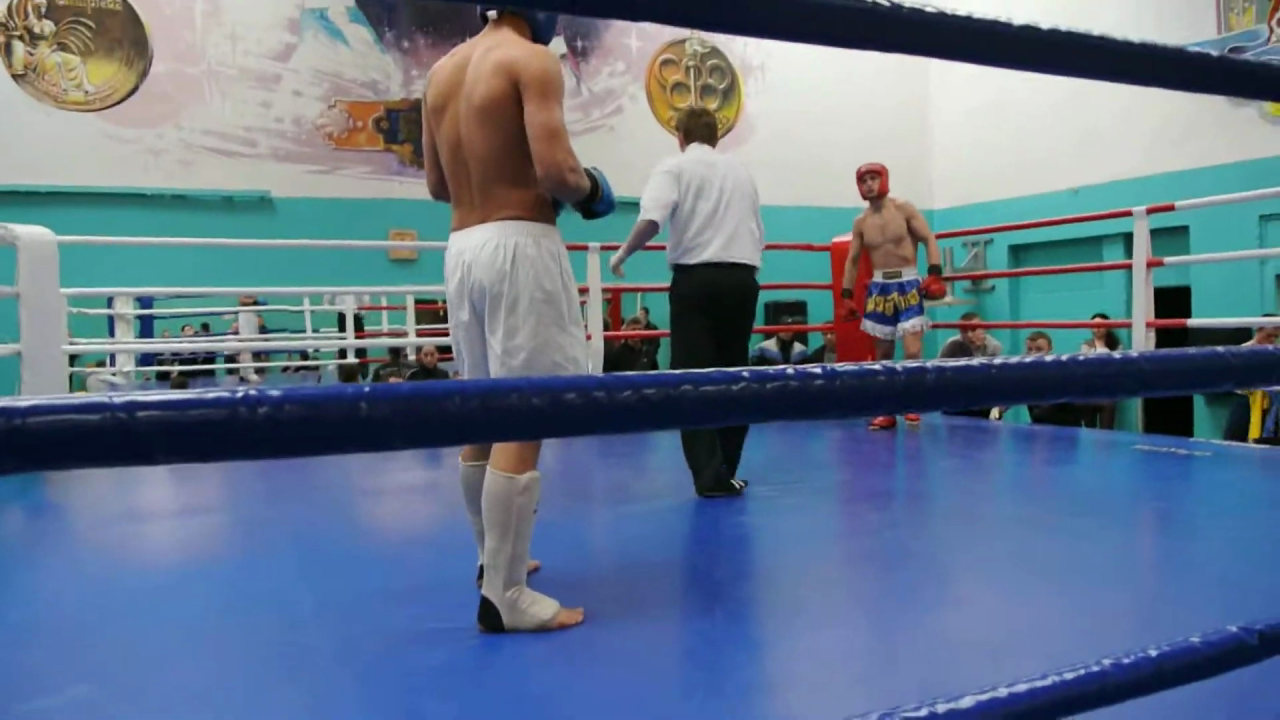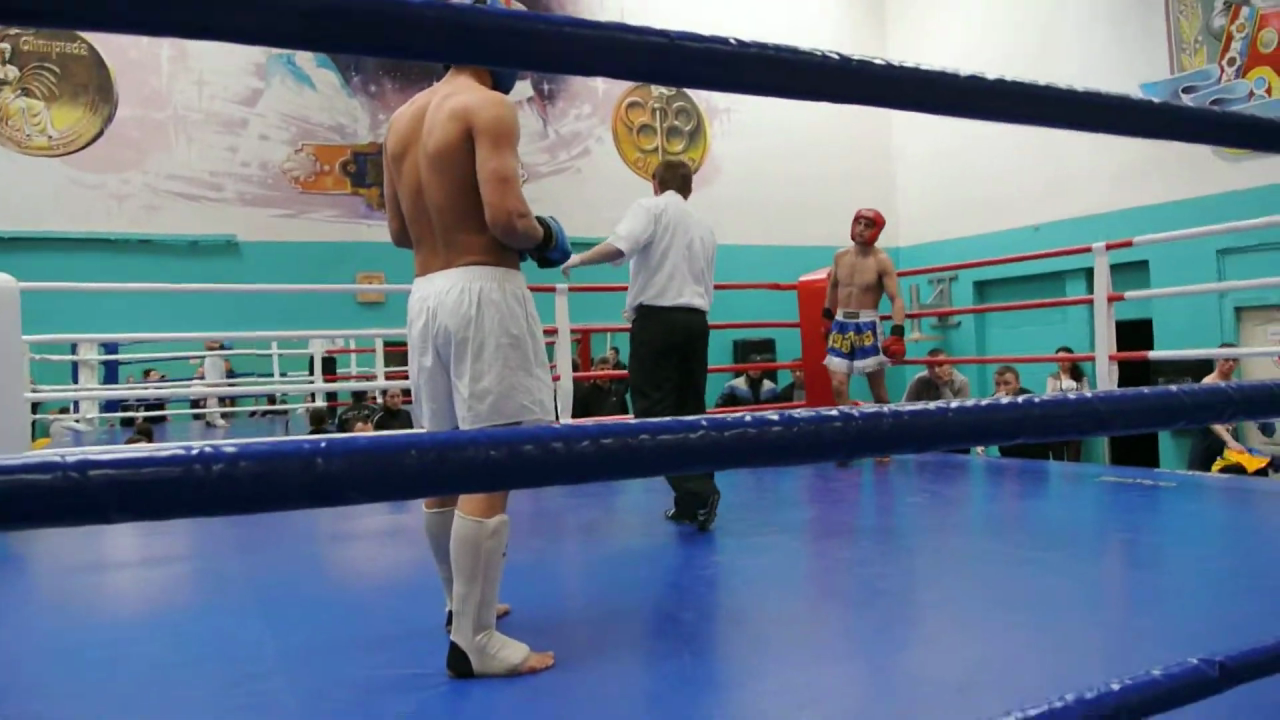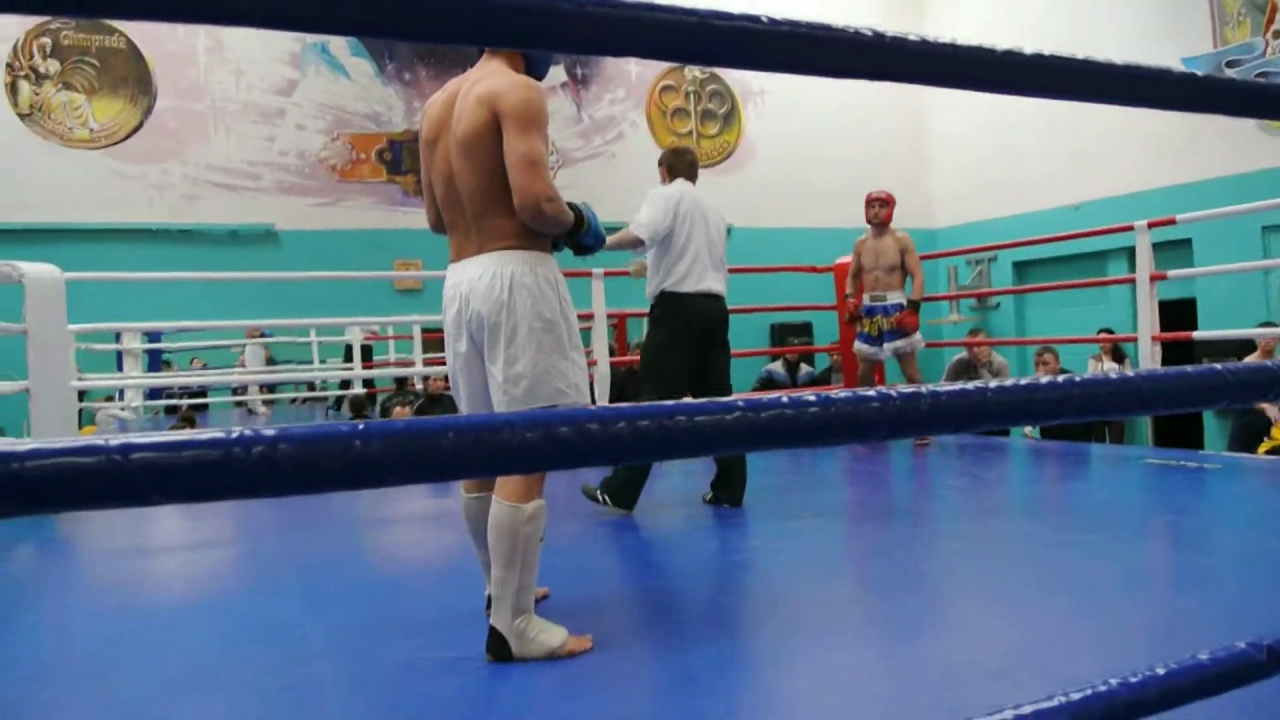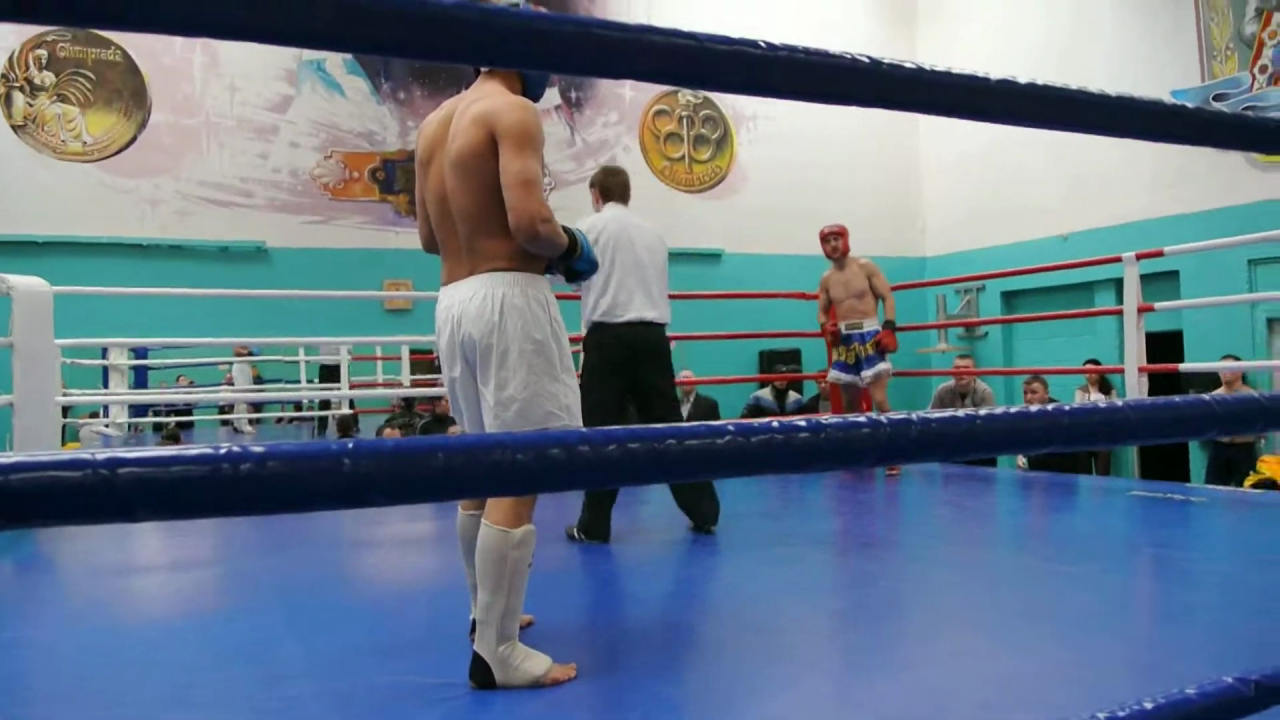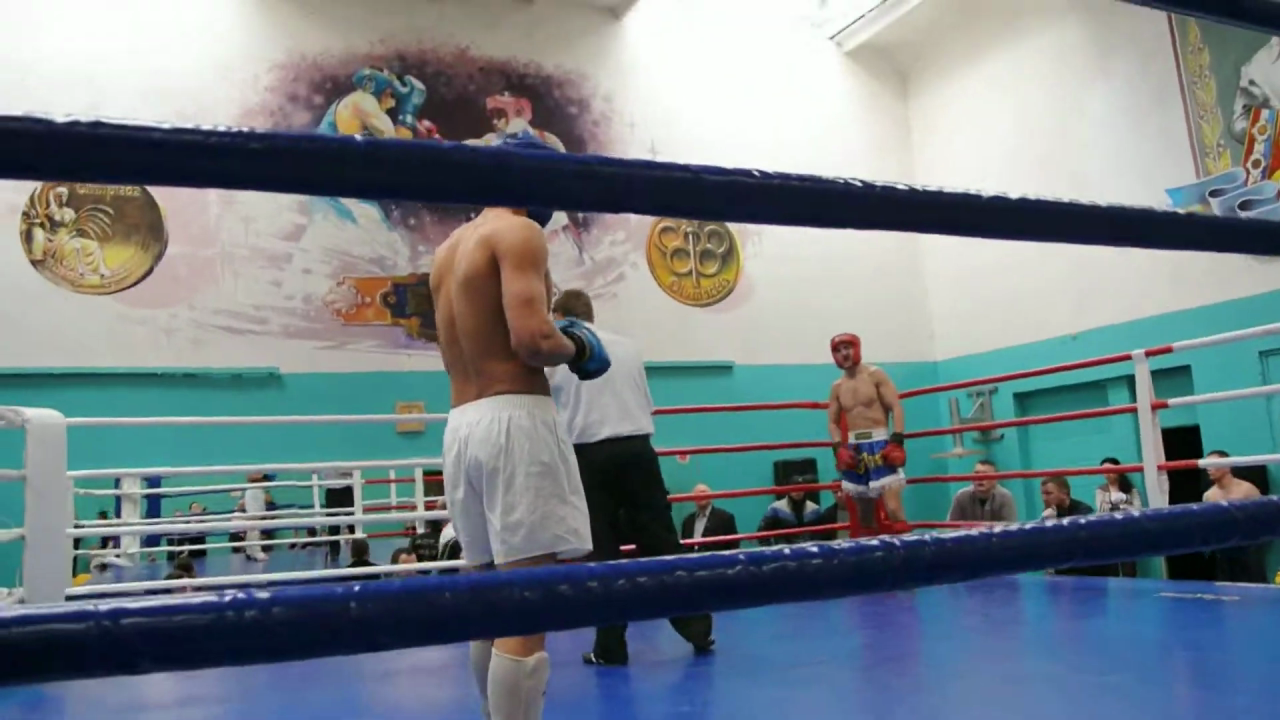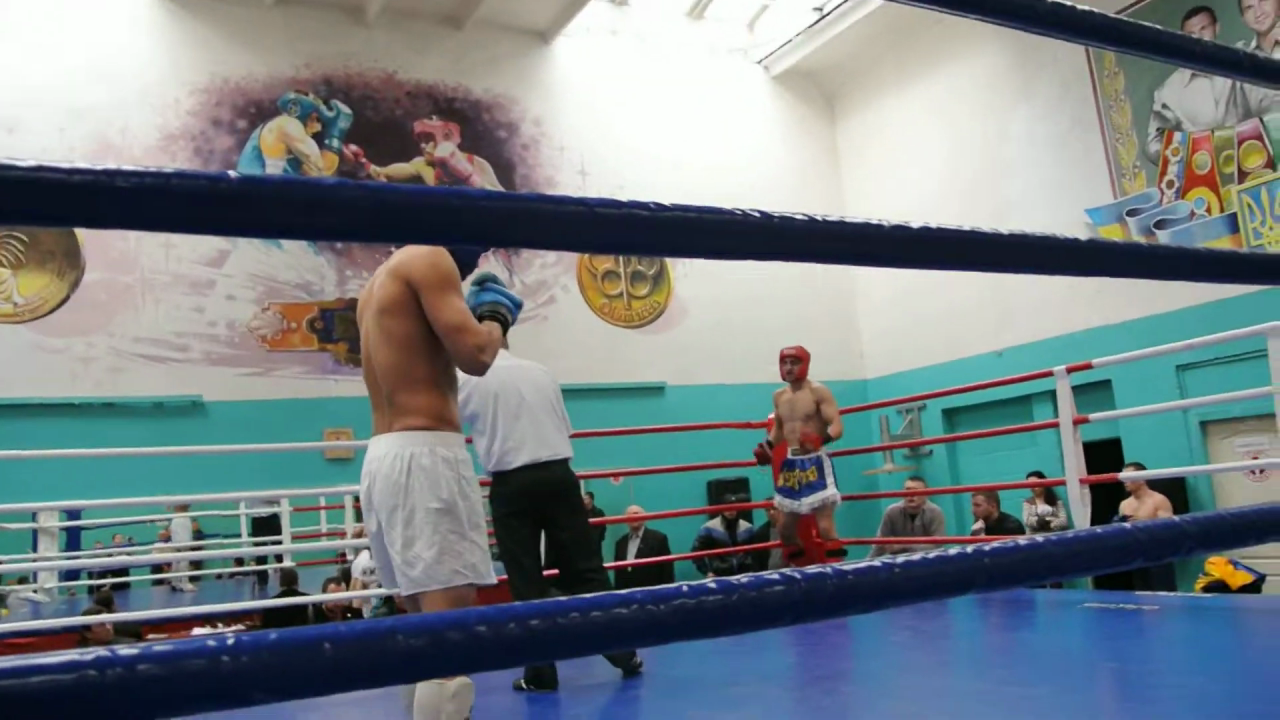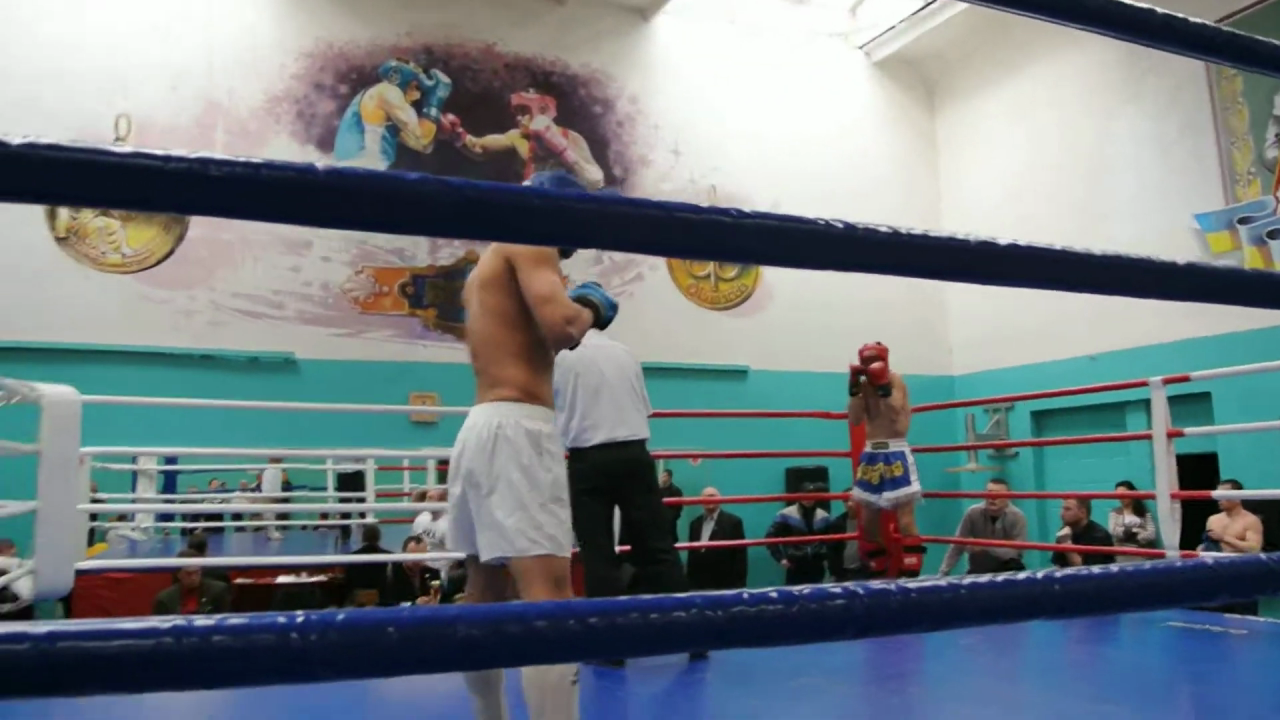
dt=0.4s
person 1, frame 1
left shoulder: (441, 71)
right shoulder: (531, 60)
right elbow: (556, 170)
right wrist: (590, 189)
left hip: (463, 248)
right hip: (520, 247)
right knee: (523, 422)
left ankle: (494, 558)
right ankle: (504, 596)
person 1, frame 2
left shoulder: (404, 118)
right shoulder: (489, 107)
right elbow: (505, 216)
right wrist: (545, 238)
left hip: (428, 295)
right hip: (484, 294)
left ankle: (464, 602)
right ankle: (473, 641)
person 1, frame 3
left shoulder: (438, 103)
right shoulder: (518, 91)
right elbow: (535, 199)
right wrist: (577, 222)
left hip: (462, 279)
right hip: (515, 276)
left ankle: (502, 589)
right ankle: (512, 625)
person 1, frame 4
left shoulder: (434, 124)
right shoulder: (514, 112)
right elbow: (531, 221)
right wrist: (568, 247)
left hip: (456, 301)
right hip: (509, 299)
left ankle: (487, 613)
right ankle: (496, 652)
person 1, frame 5
left shoulder: (448, 249)
right shoulder: (517, 232)
right elbow: (533, 338)
right wrist: (576, 346)
left hip: (463, 427)
right hip: (516, 421)
person 1, frame 6
left shoulder: (381, 281)
right shoulder: (427, 259)
right elbow: (476, 356)
left wrist: (471, 316)
right wrist: (496, 317)
left hip: (385, 458)
right hip: (426, 456)
person 1, frame 7
left shoulder: (492, 260)
right shoulder: (529, 239)
right elbow: (559, 327)
left wrist: (570, 313)
right wrist: (591, 312)
left hip: (481, 431)
right hip: (517, 429)
left knee: (485, 595)
right knee: (549, 600)
person 2, frame 1
left shoulder: (675, 167)
right shoulder: (741, 172)
left elbow: (652, 219)
left wrist: (623, 253)
left hip: (695, 279)
right hip: (741, 278)
left knee: (694, 376)
right knee: (732, 372)
left ankle: (711, 475)
right ankle: (726, 467)
person 2, frame 2
left shoulder: (650, 207)
right shoulder: (704, 226)
left elbow: (619, 246)
left wrist: (579, 259)
left hip: (657, 320)
right hip: (695, 322)
left knee: (654, 412)
right knee: (689, 412)
left ankle: (698, 495)
right ankle: (693, 502)
person 2, frame 3
left shoulder: (665, 196)
right shoulder: (713, 210)
left elbow: (640, 235)
left wrist: (605, 242)
left hip: (676, 307)
right hip: (713, 308)
left knee: (654, 399)
right knee: (715, 400)
left ankle: (619, 491)
right ankle: (729, 487)
person 2, frame 4
left shoulder: (591, 227)
right shoulder: (653, 233)
left hip: (609, 336)
right hip: (652, 335)
left knee: (599, 430)
right knee: (667, 425)
left ankle: (594, 524)
right ankle: (704, 511)
person 2, frame 5
right shoulder: (626, 348)
right elbow: (646, 403)
left hip: (591, 456)
right hip: (637, 449)
left knee: (600, 553)
right knee: (661, 544)
left ankle: (610, 646)
right ankle: (698, 627)
person 2, frame 6
left shoulder: (469, 380)
right shoulder: (541, 372)
right elbow: (565, 427)
left hip: (512, 484)
right hip: (558, 474)
left knee: (526, 580)
right knee: (585, 568)
left ankle: (541, 671)
right ankle: (622, 652)
person 2, frame 7
left shoulder: (559, 357)
right shoulder: (624, 352)
right elbow: (644, 408)
left hip: (588, 460)
right hip: (634, 454)
left knee: (597, 554)
right knee: (657, 547)
person 3, frame 1
left shoulder: (904, 208)
right shoulder: (861, 222)
left elbow: (929, 240)
right elbow: (852, 261)
left wrist: (935, 274)
right wrist: (847, 297)
left hip: (908, 284)
right hip: (879, 287)
left knee: (913, 352)
right knee: (883, 355)
right ankle: (887, 412)
person 3, frame 2
left shoulder: (881, 261)
right shoulder: (840, 256)
left elbow: (897, 299)
left wrist: (897, 334)
right wrist: (827, 316)
left hip: (866, 328)
right hip: (841, 325)
left knee: (878, 391)
right knee: (838, 386)
person 3, frame 3
left shoulder: (901, 240)
right shoulder: (861, 243)
left elbow: (917, 276)
right elbow: (852, 276)
left wrist: (913, 308)
right wrist: (850, 299)
left hip: (895, 308)
right hip: (868, 310)
left knee: (911, 373)
right knee: (864, 374)
person 3, frame 4
left shoulder: (865, 266)
right shoulder: (826, 279)
left elbow: (887, 297)
right elbow: (822, 311)
left wrist: (889, 328)
right wrist: (825, 327)
left hip: (870, 334)
right hip: (843, 339)
left knee: (879, 399)
right knee: (848, 402)
person 3, frame 5
left shoulder: (875, 375)
right shoulder: (837, 387)
left elbow: (896, 408)
right elbow: (833, 422)
left wrist: (897, 442)
right wrist: (839, 448)
left hip: (879, 445)
right hip: (854, 449)
left knee: (893, 509)
person 3, frame 6
left shoulder: (818, 391)
right shoulder: (779, 396)
left elbow: (837, 426)
left wrist: (821, 438)
right wrist: (767, 446)
left hip: (815, 462)
right hip: (790, 463)
left knee: (825, 527)
right knee: (785, 529)
person 3, frame 7
left shoulder: (895, 380)
right shoulder: (862, 385)
left elbow: (894, 412)
right elbow: (854, 420)
left wrist: (883, 382)
right wrist: (854, 387)
left hip: (896, 455)
right hip: (870, 456)
left knee: (906, 522)
right knee: (868, 524)
left ankle: (910, 580)
right ankle: (879, 577)
